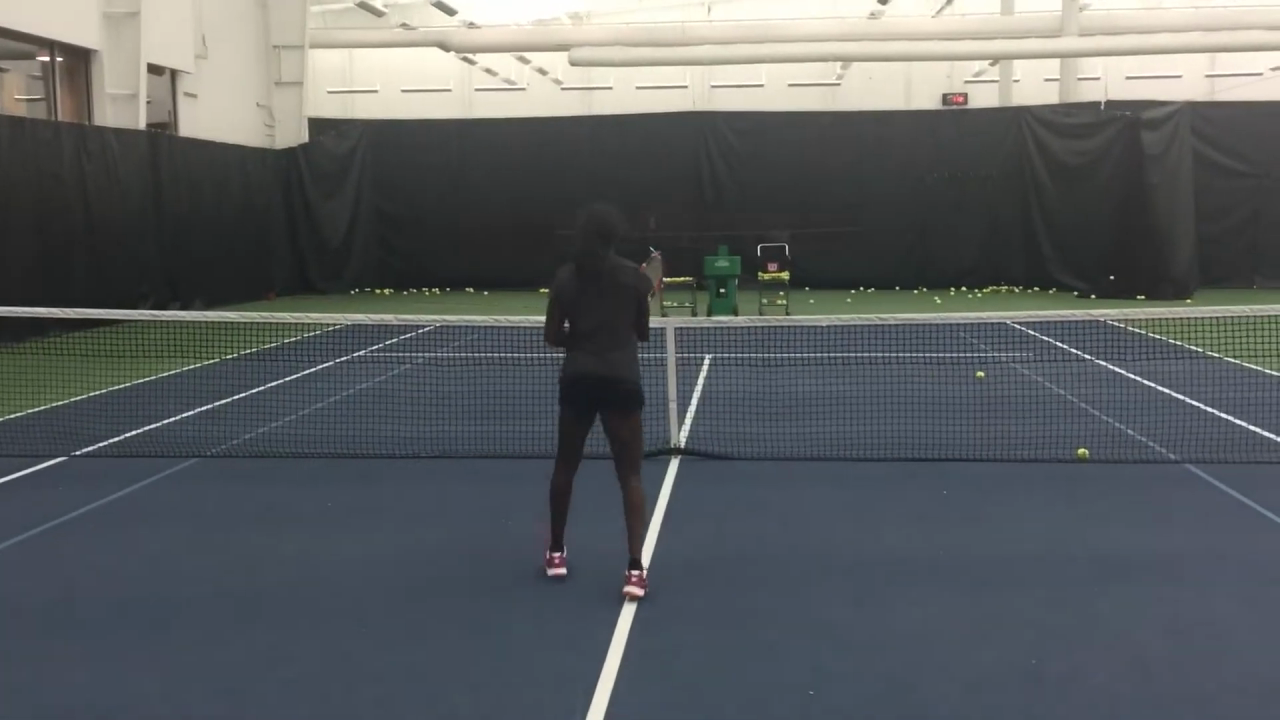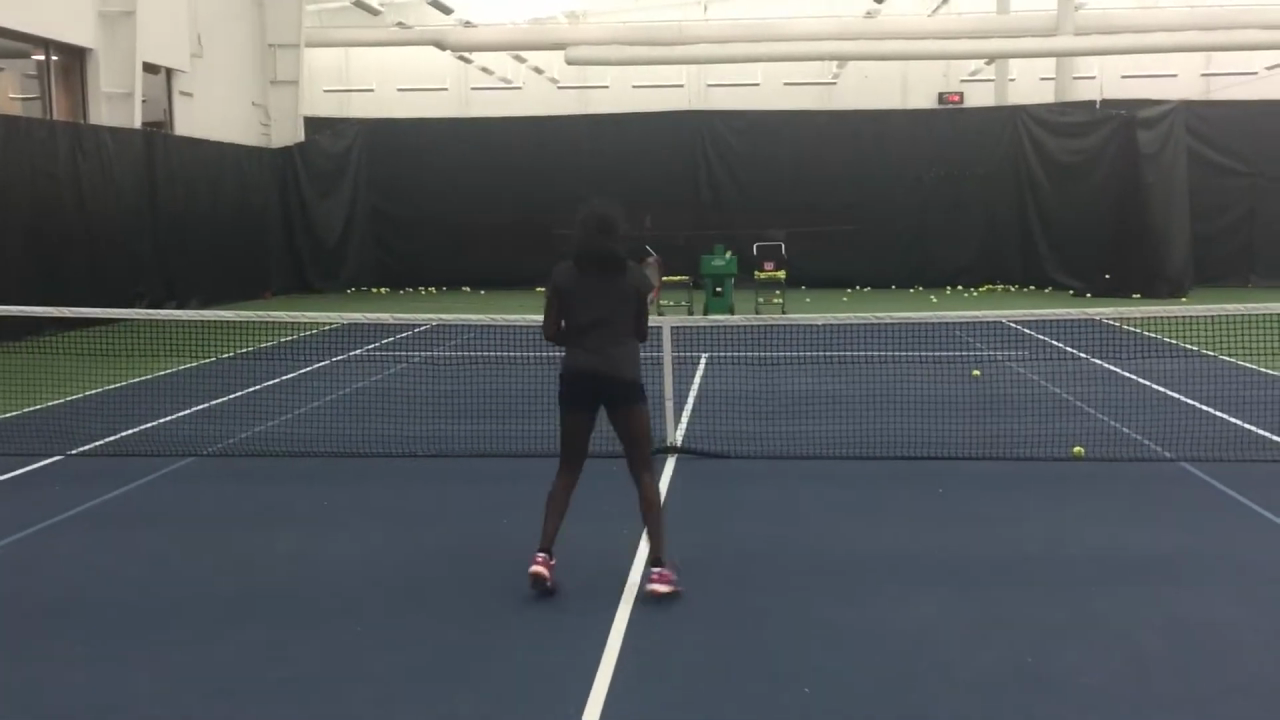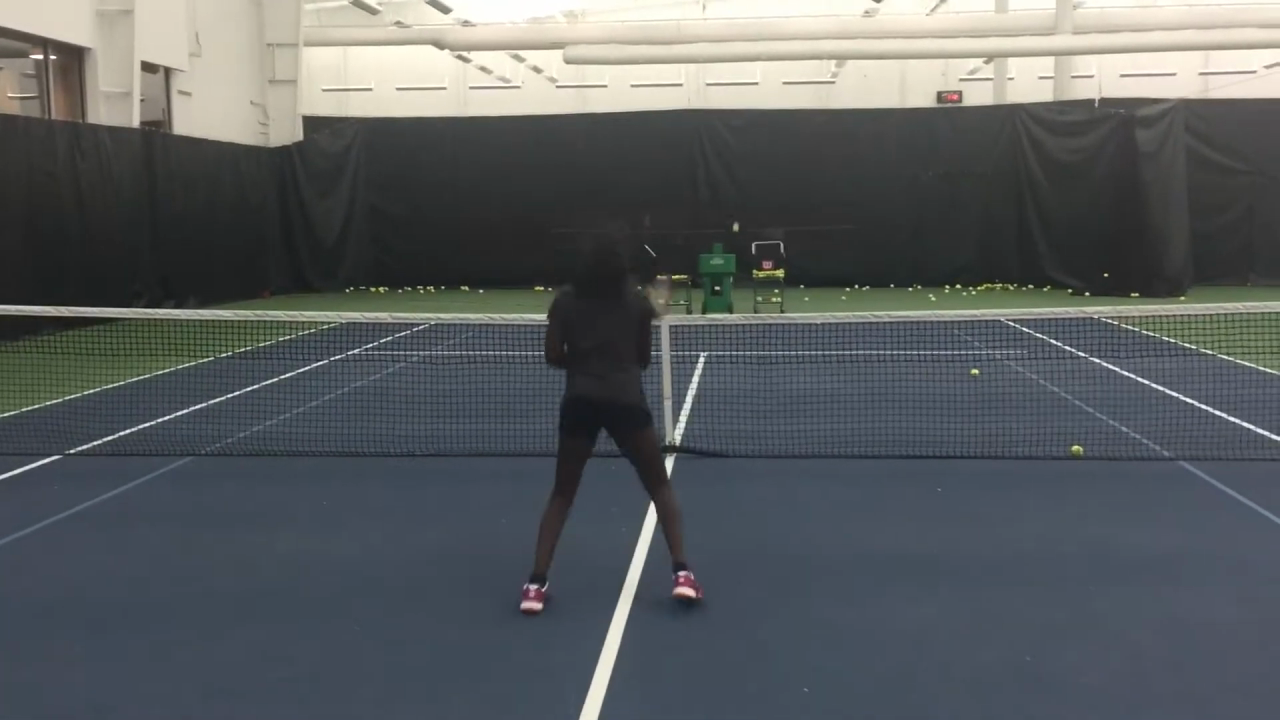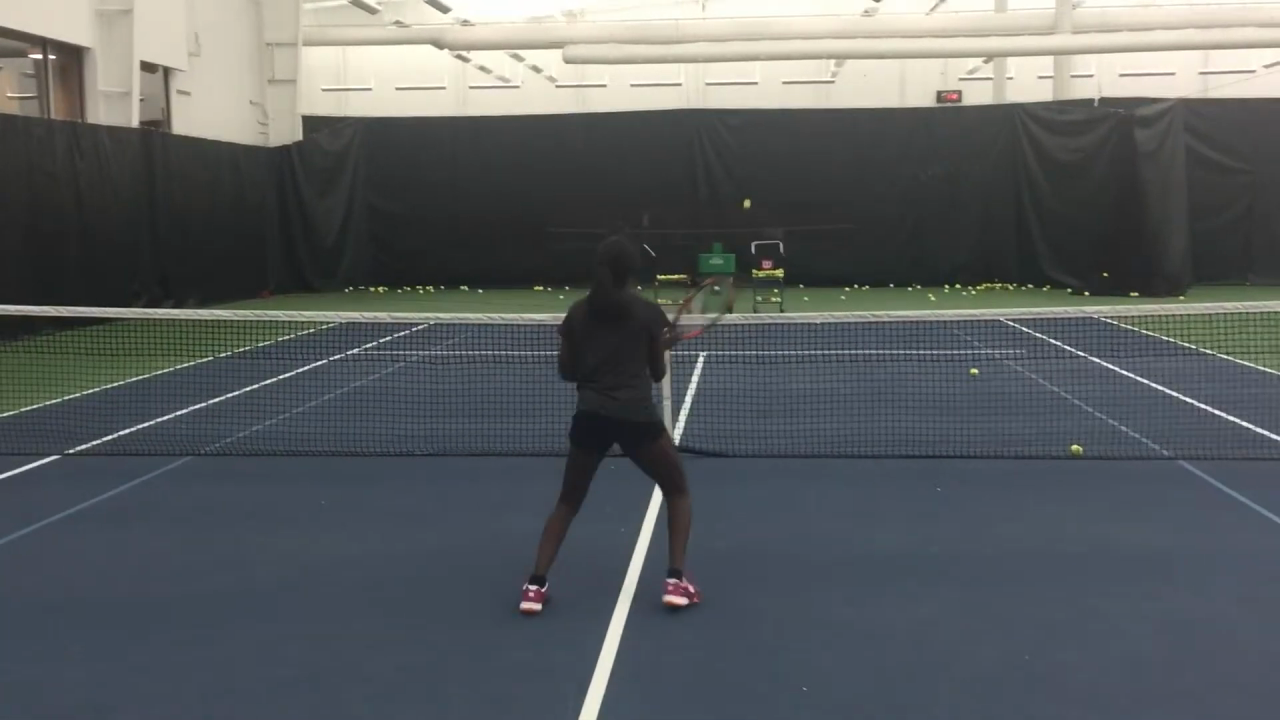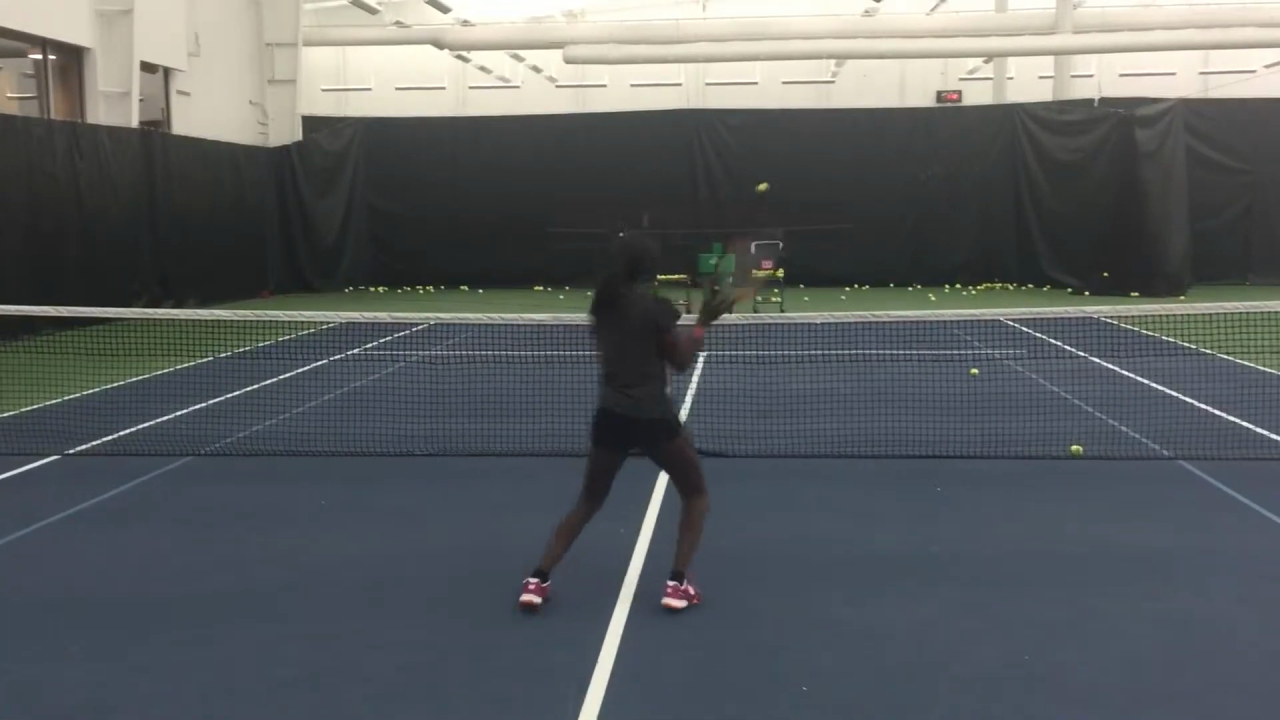
dt=0.1s
person 1, frame 1
left shoulder: (565, 278)
right shoulder: (634, 276)
left elbow: (553, 336)
right elbow: (642, 334)
left hip: (578, 378)
right hip: (622, 380)
left knee: (564, 466)
right knee: (629, 475)
left ankle: (556, 552)
right ankle: (635, 570)
person 1, frame 2
left shoulder: (563, 274)
right shoulder: (634, 274)
left elbow: (551, 333)
right elbow: (641, 333)
left hip: (577, 375)
right hip: (621, 376)
left knee: (568, 470)
right knee: (643, 471)
left ankle: (543, 556)
right ankle: (658, 567)
person 1, frame 3
left shoulder: (566, 300)
right shoulder: (636, 299)
left elbow: (553, 357)
right elbow: (643, 359)
left hip: (580, 403)
right hip: (626, 403)
left knee: (562, 495)
right knee: (659, 489)
left ankle: (535, 584)
right ankle: (682, 574)
person 1, frame 4
left shoulder: (578, 312)
right shoulder: (648, 311)
left elbow: (567, 371)
right elbow: (657, 372)
right wrist: (664, 342)
left hip: (591, 415)
right hip: (637, 416)
left knee: (568, 503)
right knee: (678, 493)
left ankle: (535, 585)
right ankle: (676, 580)
person 1, frame 5
left shoulder: (605, 306)
right shoulder: (656, 306)
right elbow: (681, 361)
right wrist: (703, 324)
left hip: (610, 412)
right hip: (652, 415)
left knee: (587, 503)
right knee: (695, 492)
left ankle: (536, 580)
right ankle: (677, 582)
